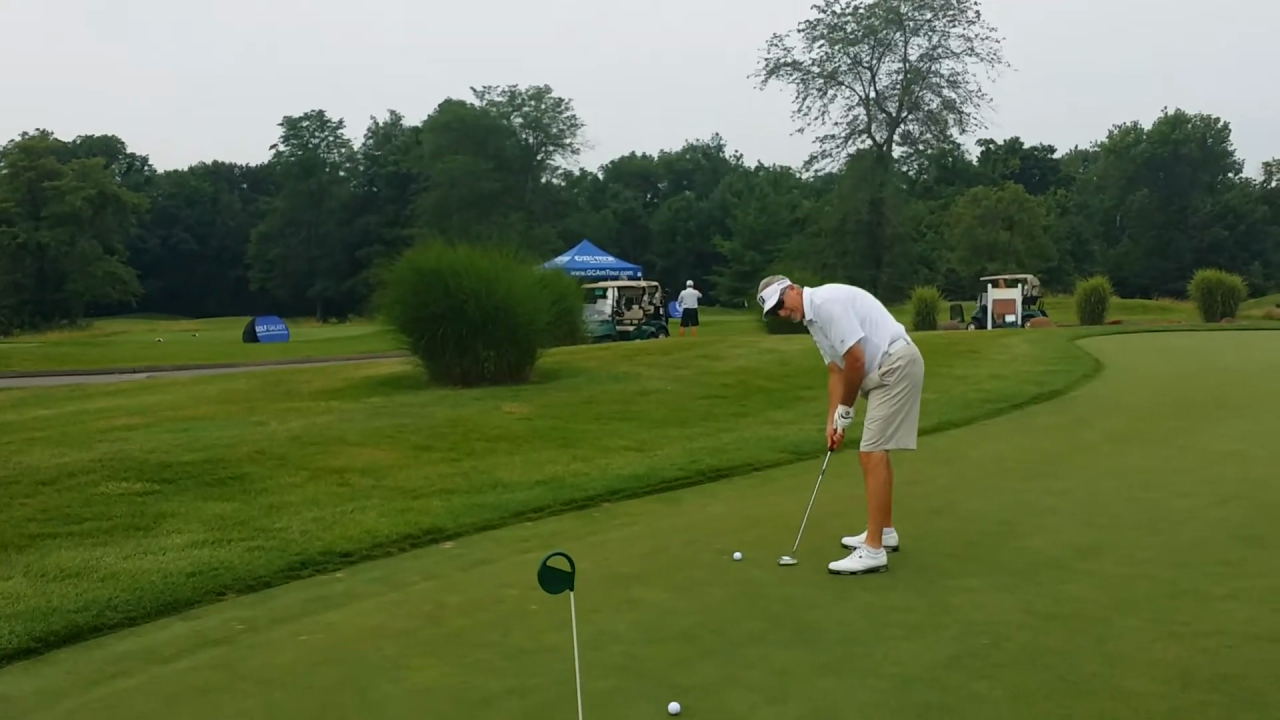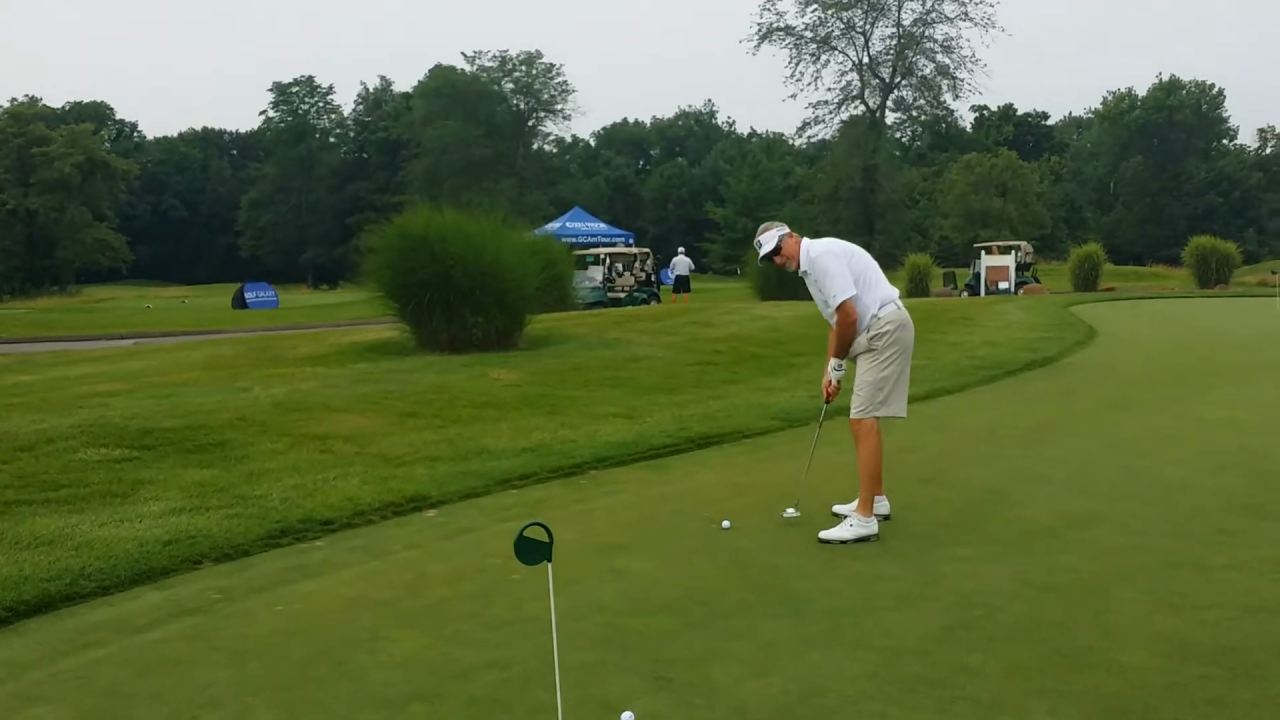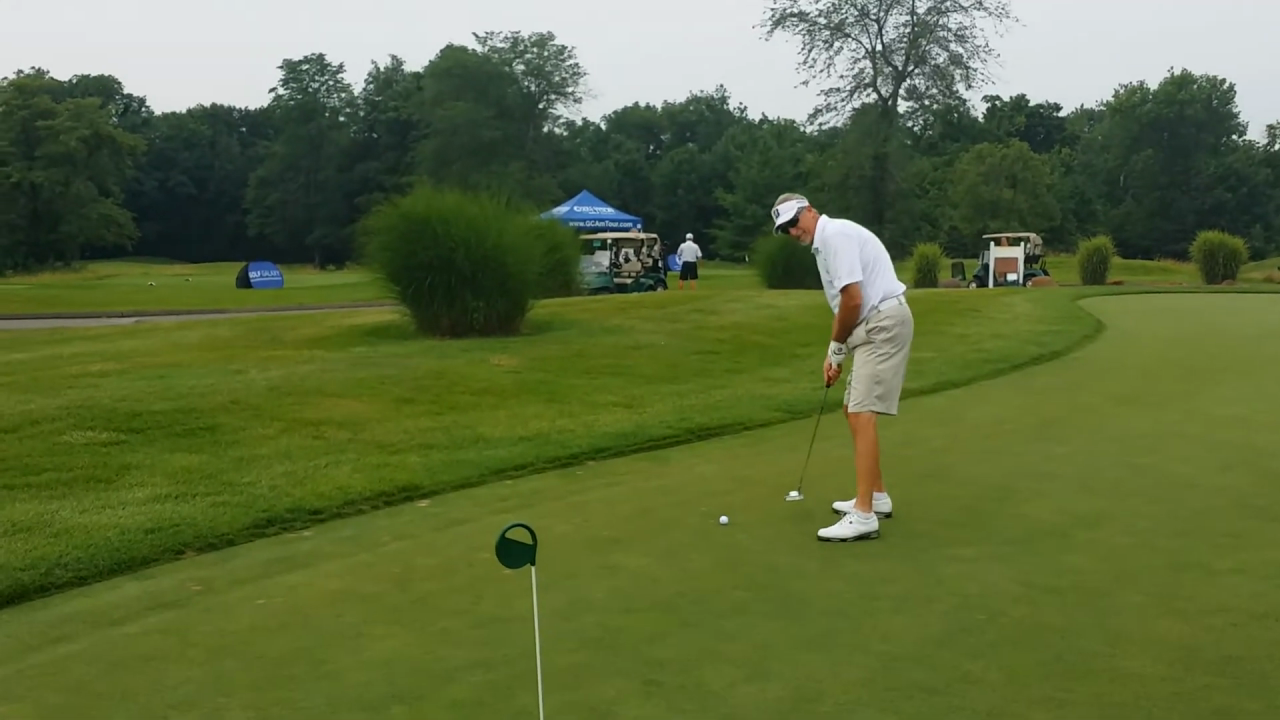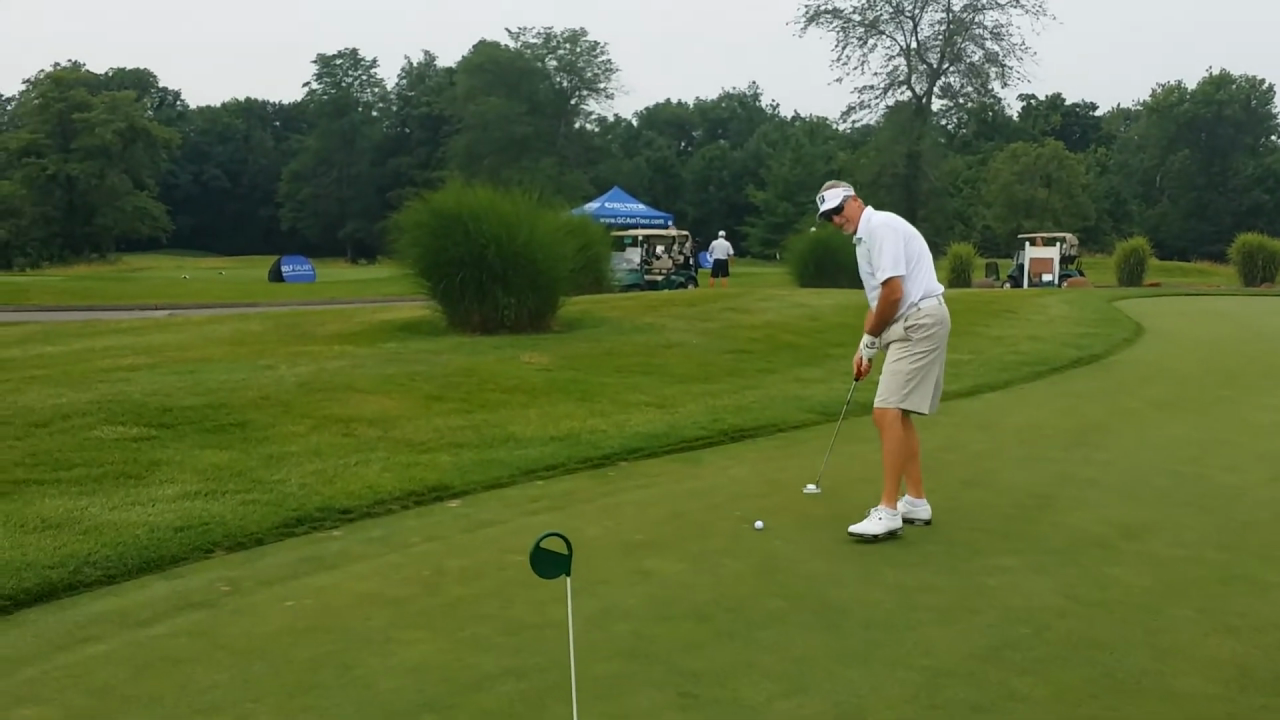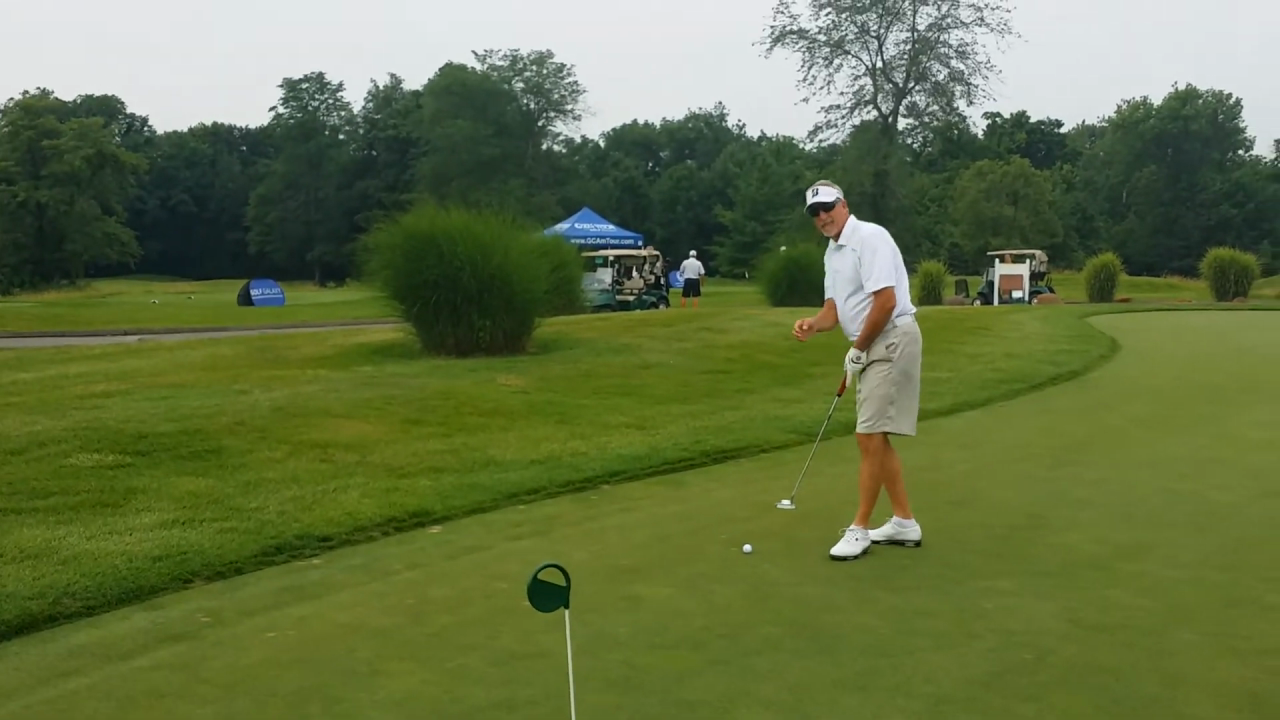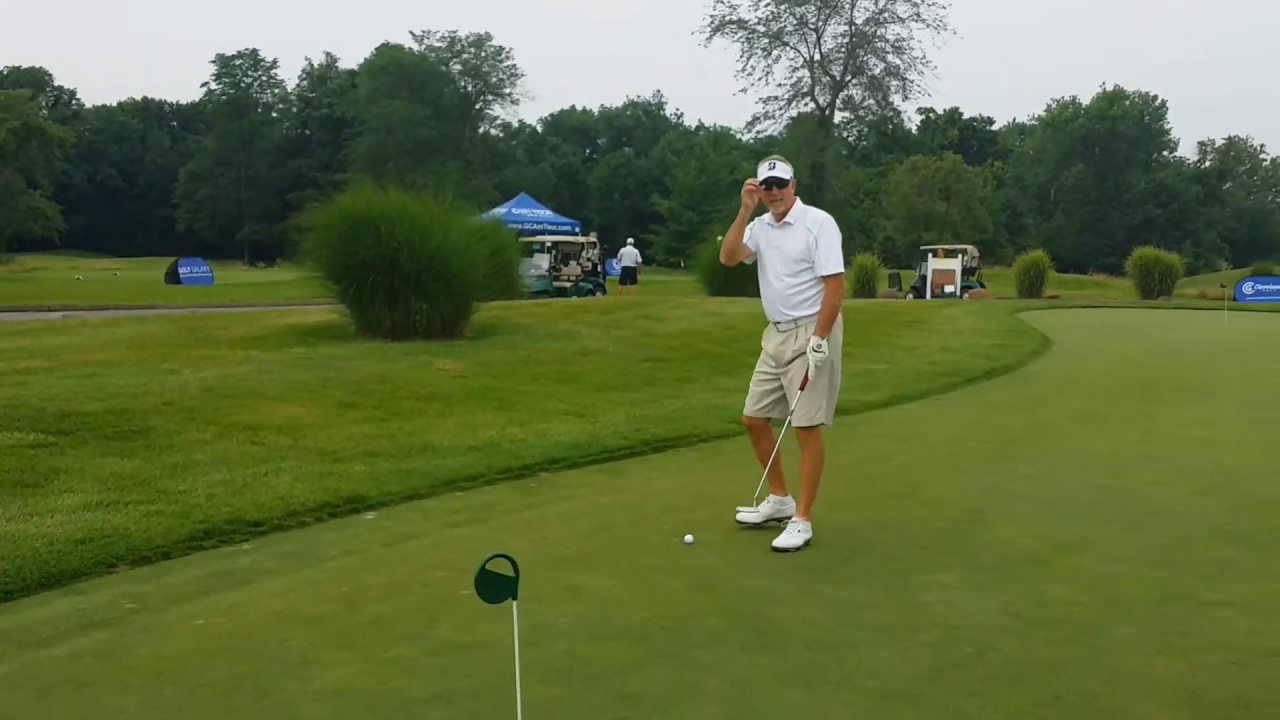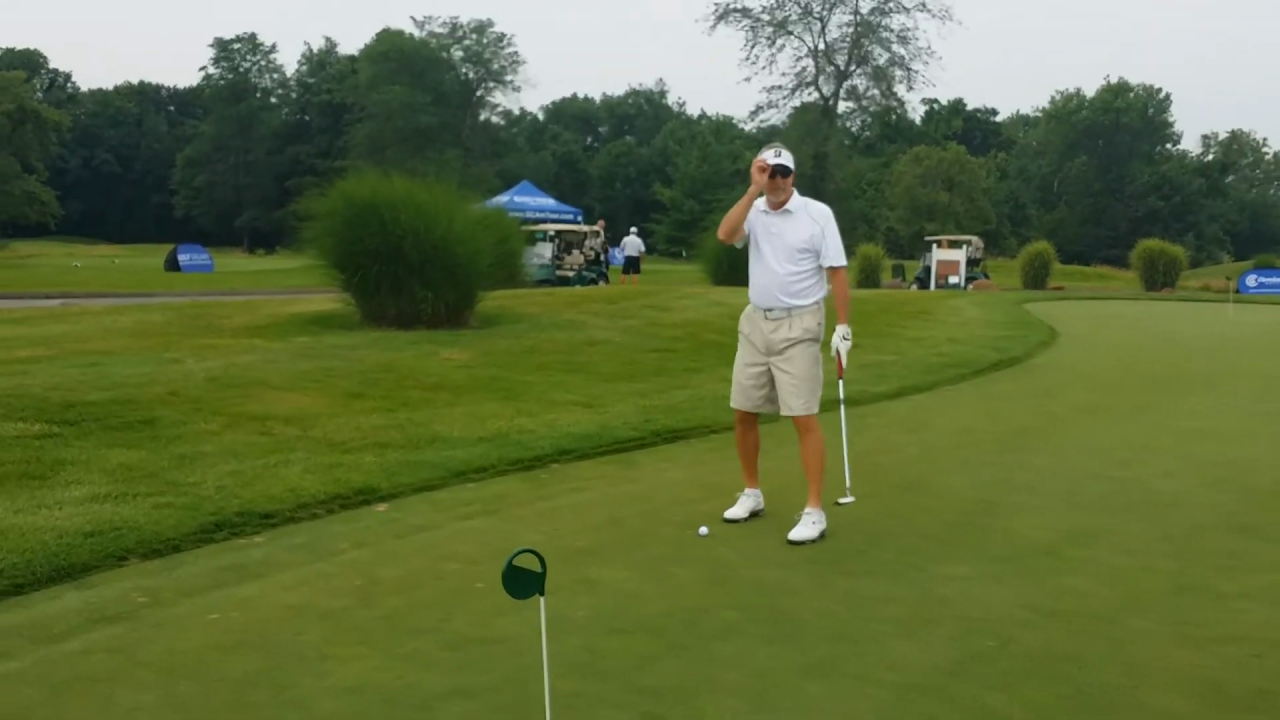
dt=0.3s
person 1, frame 1
left shoulder: (827, 301)
right shoulder: (814, 318)
left elbow: (856, 360)
right elbow: (837, 370)
left wrist: (844, 411)
right wrist: (832, 420)
left hip: (896, 365)
right hip: (886, 370)
left knee: (872, 455)
right knee: (877, 452)
left ankle: (873, 550)
right ankle: (884, 531)
person 1, frame 2
left shoulder: (823, 254)
right shoulder: (810, 268)
left elbow: (848, 315)
right elbow: (837, 321)
left wrist: (837, 362)
right wrist: (829, 371)
left hip: (885, 330)
right hip: (877, 333)
left knee: (863, 422)
right knee: (866, 418)
left ankle: (864, 518)
right ankle: (875, 499)
person 1, frame 3
left shoulder: (836, 234)
right shoulder: (824, 244)
left elbow: (853, 299)
right elbow: (843, 305)
left wrist: (837, 345)
right wrist: (833, 353)
left hip: (883, 324)
right hip: (874, 327)
left knee: (860, 415)
right knee: (857, 412)
left ankle: (863, 514)
right ankle: (877, 496)
person 1, frame 4
left shoulder: (882, 227)
right shoulder: (865, 238)
left elbow: (894, 293)
right elbow: (878, 299)
left wrist: (870, 338)
right wrist: (864, 347)
left hip: (920, 323)
right hip: (909, 326)
left knee: (886, 412)
right knee: (897, 414)
left ankle: (888, 510)
right ankle: (915, 501)
person 1, frame 5
left shoulder: (871, 237)
right shoulder: (831, 253)
left elbow: (886, 300)
right elbow: (835, 309)
left wrist: (856, 349)
right wrist: (811, 324)
left hip: (889, 344)
right hip: (867, 351)
left knee: (871, 437)
right knee: (875, 439)
left ankle: (860, 528)
right ankle: (903, 522)
person 1, frame 6
left shoulder: (818, 222)
right shoulder: (759, 227)
left elbow: (835, 284)
right elbow: (728, 258)
left wrist: (819, 338)
right wrist: (744, 210)
left hip: (813, 334)
right hip: (777, 335)
left knee: (806, 427)
right knee: (754, 418)
left ankle: (801, 520)
right ankle: (779, 498)
person 1, frame 7
left shoulder: (818, 213)
right shoulder: (750, 212)
left elbow: (837, 273)
right elbow: (724, 235)
left wrist: (842, 327)
right wrist: (754, 189)
left hip: (799, 326)
right hip: (755, 325)
left knee: (804, 418)
right knee: (744, 414)
left ankle: (814, 512)
right ankle: (751, 494)
